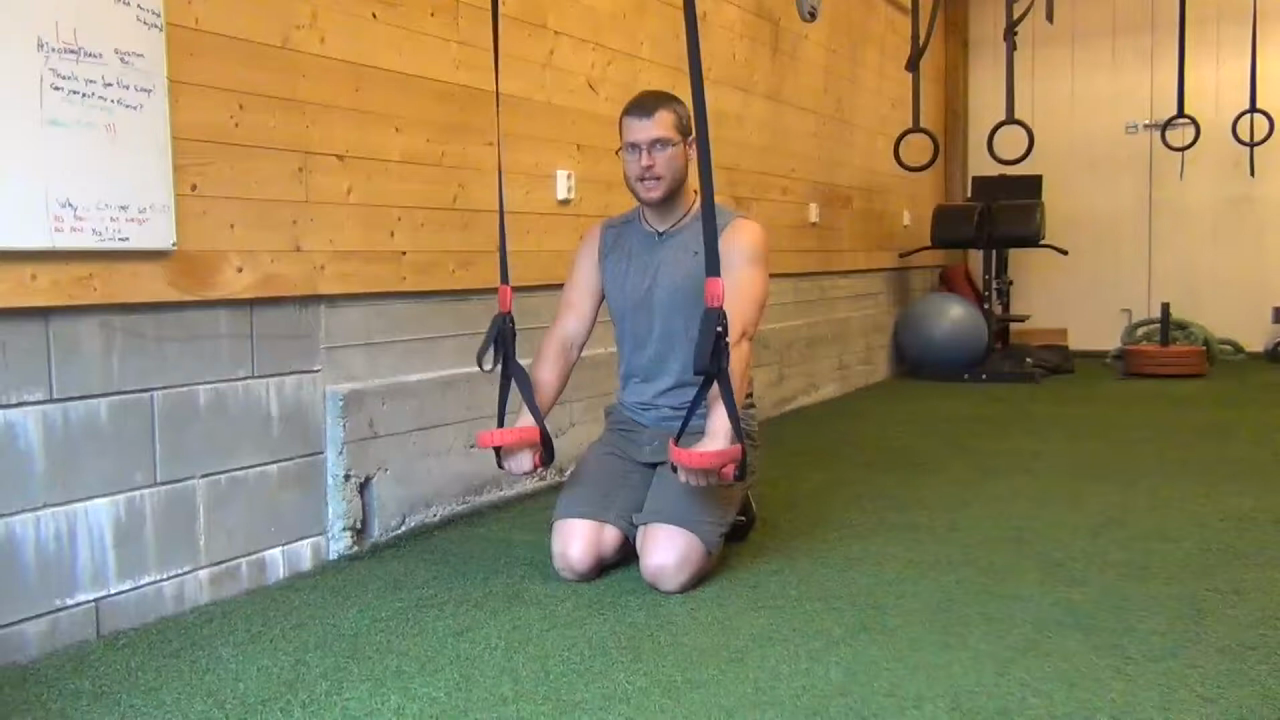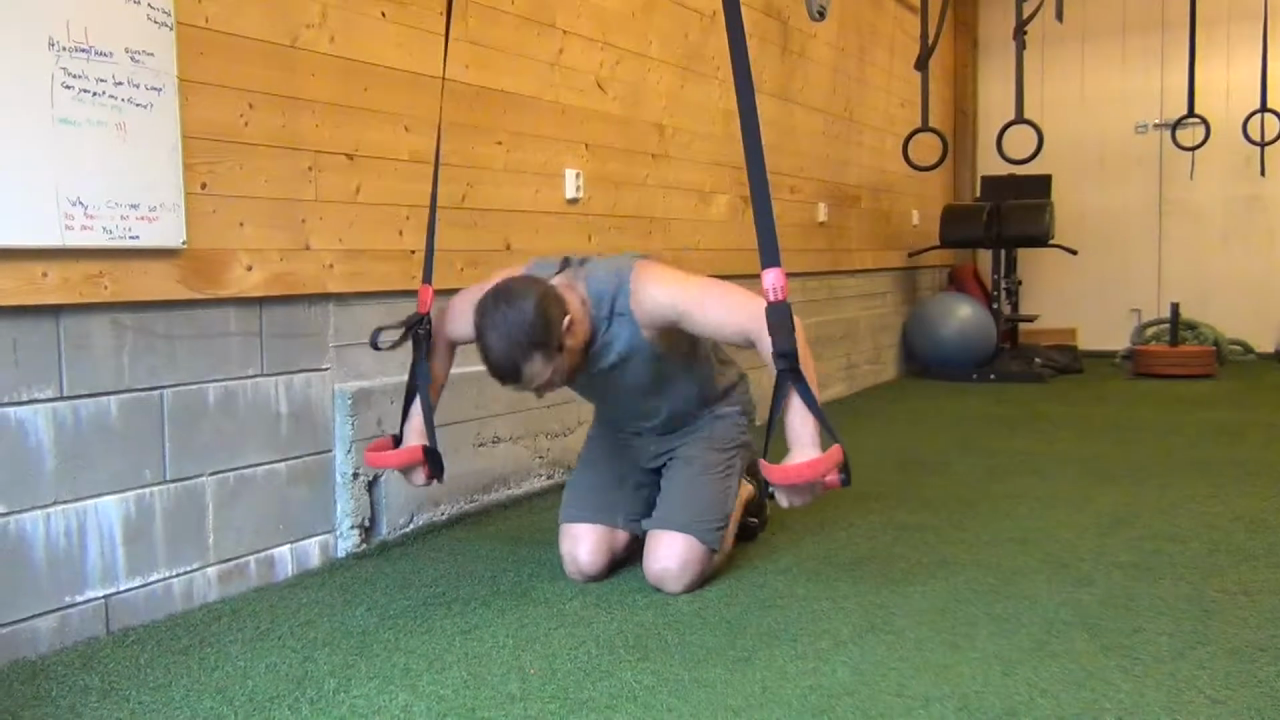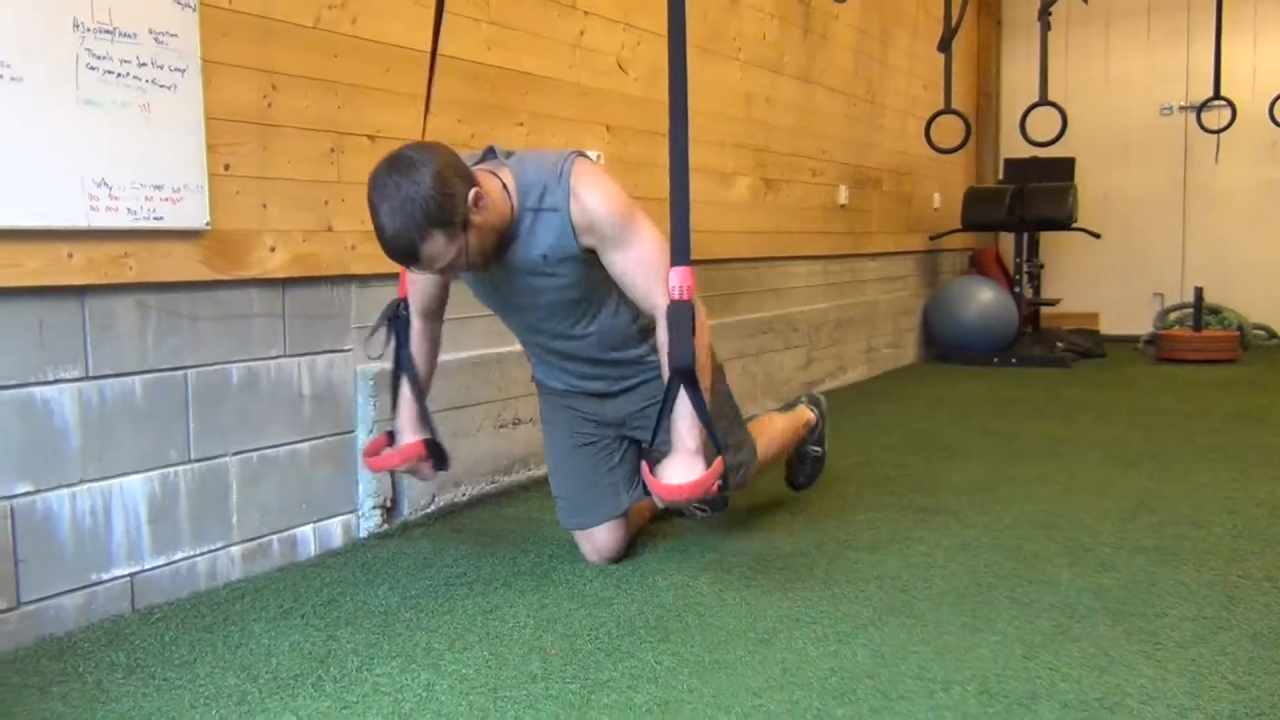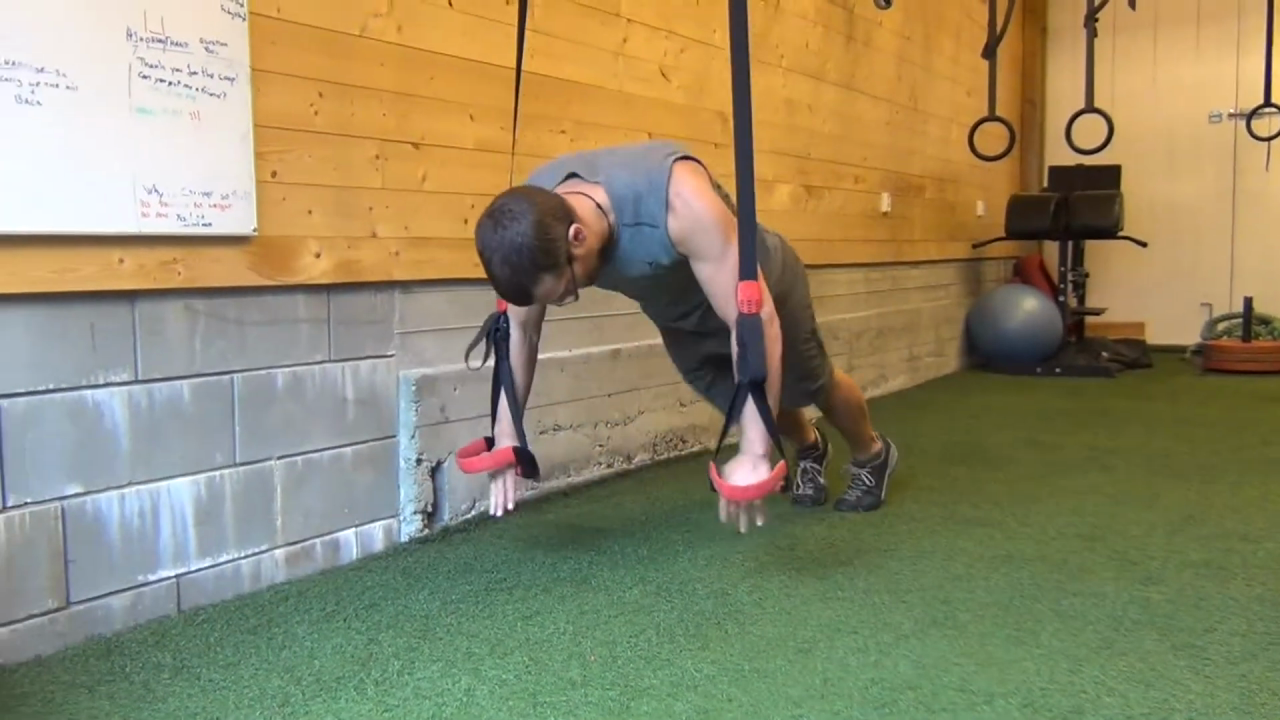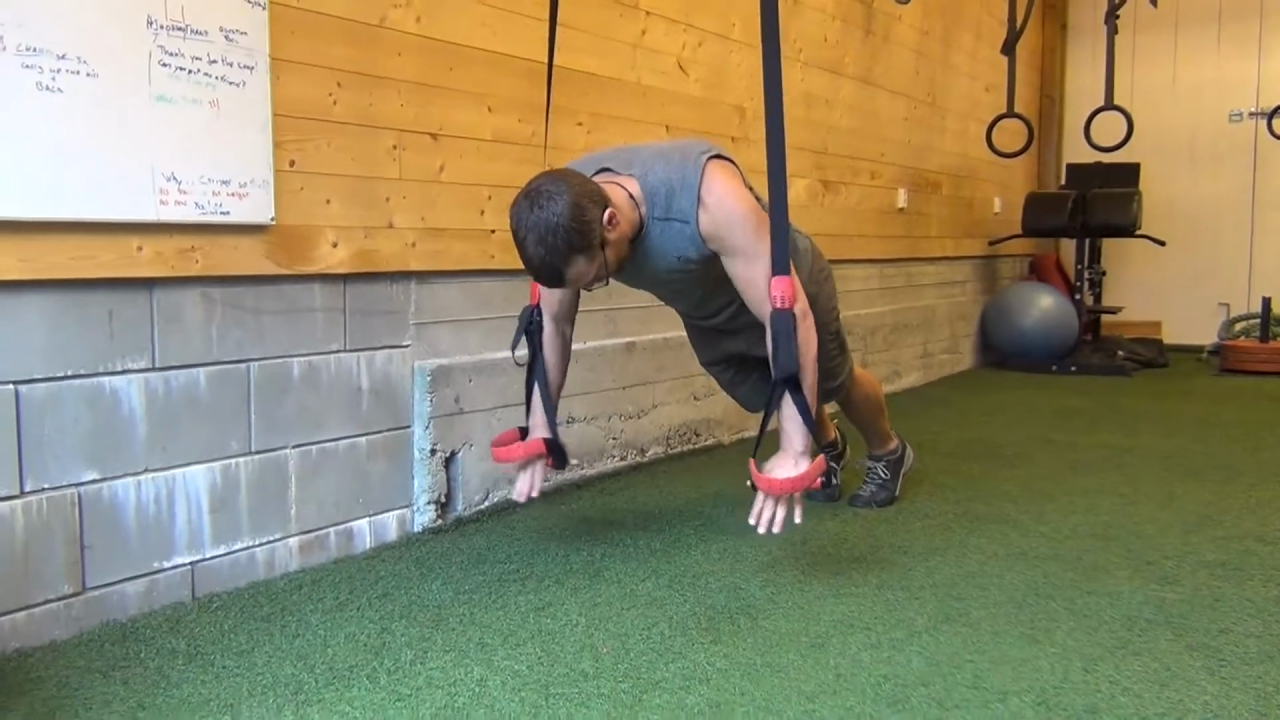
dt=0.7s
person 1, frame 1
left shoulder: (736, 236)
right shoulder: (602, 240)
left elbow: (734, 339)
right elbow: (566, 337)
left wrist: (720, 432)
right wrist: (528, 421)
left hip: (707, 429)
right hip: (629, 426)
left knee: (667, 568)
right knee: (574, 558)
left ankle: (723, 503)
right ankle: (651, 514)
person 1, frame 2
left shoulder: (639, 294)
right shoulder: (511, 296)
right elbow: (442, 330)
left wrist: (804, 444)
right wrist: (417, 425)
left hip: (705, 420)
right hip: (620, 425)
left knee: (672, 571)
right knee: (584, 561)
left ankle: (742, 492)
right ankle: (657, 507)
person 1, frame 3
left shoulder: (579, 194)
right shoulder: (438, 218)
right elbow: (422, 318)
left wrist: (688, 446)
right wrist: (408, 418)
left hip: (653, 367)
right hip: (566, 389)
left knee: (728, 471)
right knee: (603, 548)
left ankle: (803, 419)
person 1, frame 4
left shoulder: (677, 197)
right shoulder: (535, 218)
left elbow: (755, 321)
right elbow: (520, 332)
left wrist: (755, 453)
right wrist: (505, 436)
left hip: (760, 287)
left knee: (813, 383)
right knee: (749, 399)
left ankle: (872, 455)
right ankle: (810, 449)
person 1, frame 5
left shoulder: (709, 195)
right shoulder: (567, 213)
left elbow: (790, 318)
right elbow: (554, 324)
left wrist: (793, 452)
right wrist: (540, 426)
left knee: (834, 381)
right knee: (766, 397)
left ankle: (888, 453)
right ankle: (830, 448)
